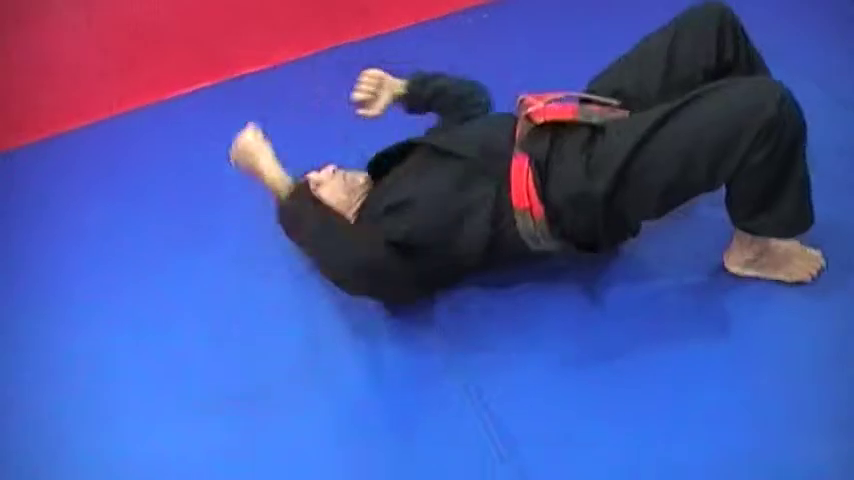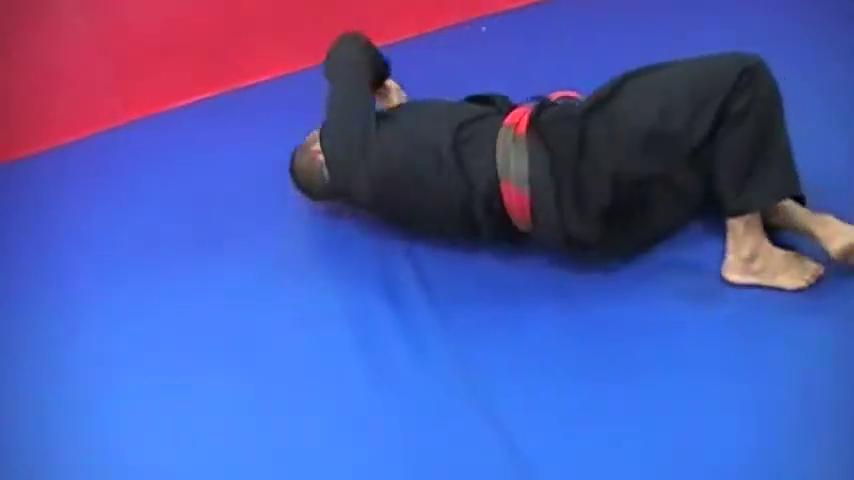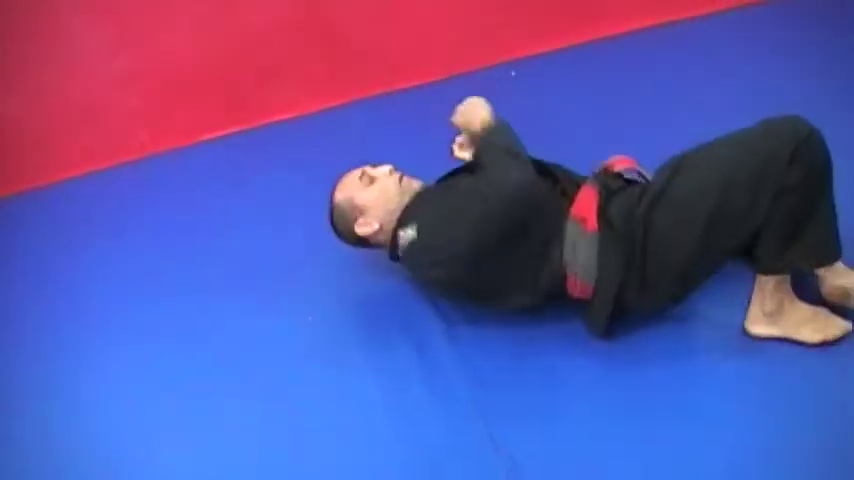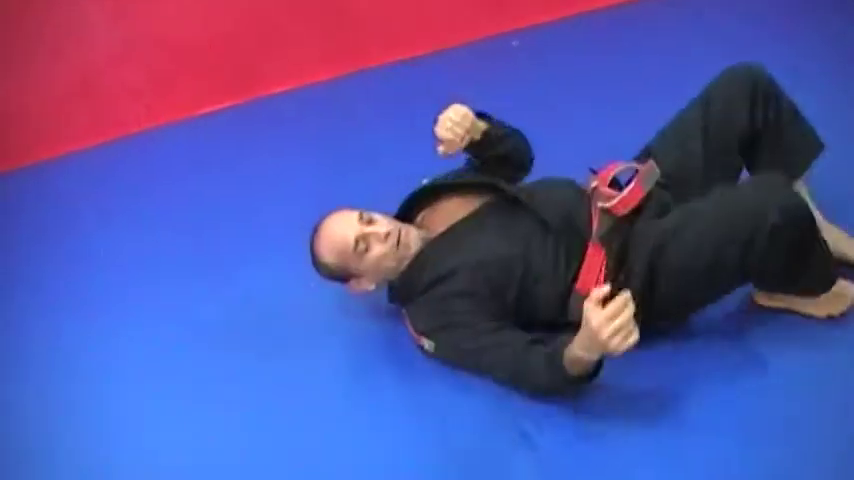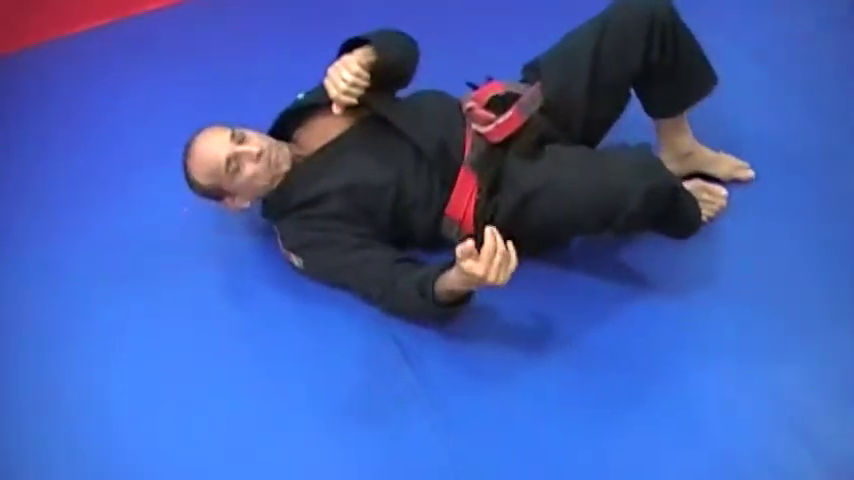
dt=0.5s
person 1, frame 1
left shoulder: (400, 169)
right shoulder: (379, 236)
left elbow: (470, 98)
right elbow: (365, 268)
left wrist: (401, 87)
right wrist: (277, 180)
left hip: (577, 122)
right hip: (586, 188)
right knee: (768, 106)
left ankle: (764, 173)
right ankle: (754, 246)
person 1, frame 2
right shoulder: (358, 152)
right elbow: (349, 54)
right wrist: (381, 89)
left hip: (575, 211)
right hip: (564, 170)
right knee: (739, 80)
left ankle: (806, 221)
right ankle: (748, 253)
person 1, frame 3
left shoulder: (424, 233)
right shoulder: (434, 238)
right elbow: (522, 187)
left wrist: (483, 149)
right wrist: (486, 130)
left hip: (613, 228)
right hip: (629, 252)
right knee: (792, 142)
right ankle: (772, 305)
person 1, frame 4
left shoulder: (435, 197)
right shoulder: (434, 311)
left elbow: (517, 155)
right elbow: (529, 366)
left wrist: (473, 125)
right wrist: (584, 348)
right hip: (633, 272)
left knee: (745, 85)
right knee: (769, 202)
left ankle: (809, 230)
right ankle: (792, 287)
person 1, frame 5
left shoulder: (319, 105)
right shoulder: (306, 229)
left elbow: (403, 51)
right elbow: (397, 285)
left wrist: (359, 59)
right wrist: (458, 281)
left hip: (513, 113)
right hip: (505, 198)
right knee: (637, 182)
left ankle: (677, 149)
right ankle: (675, 204)
